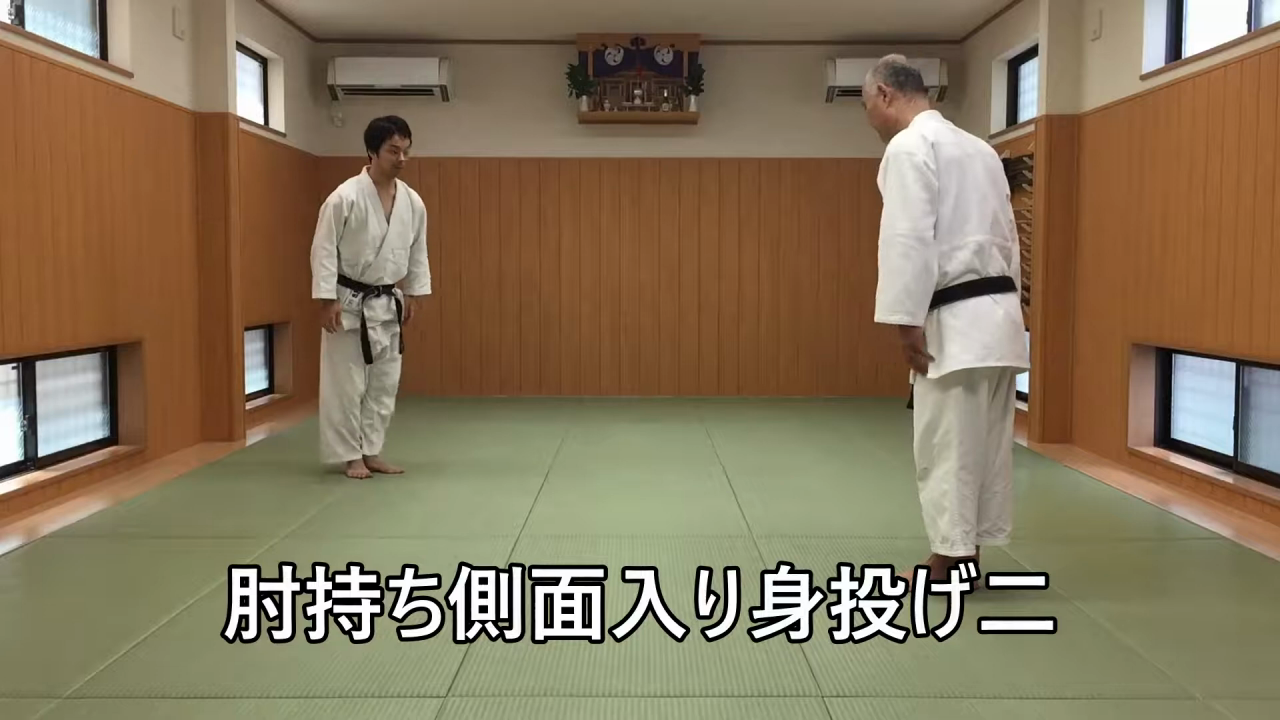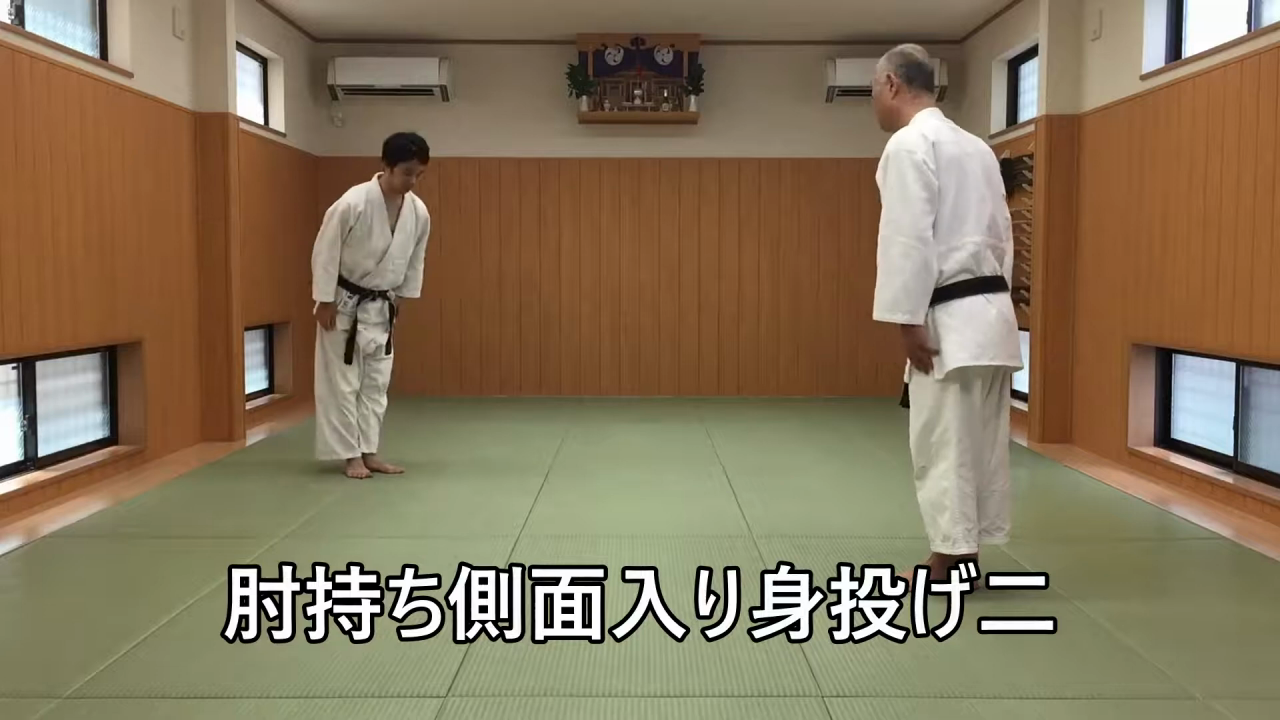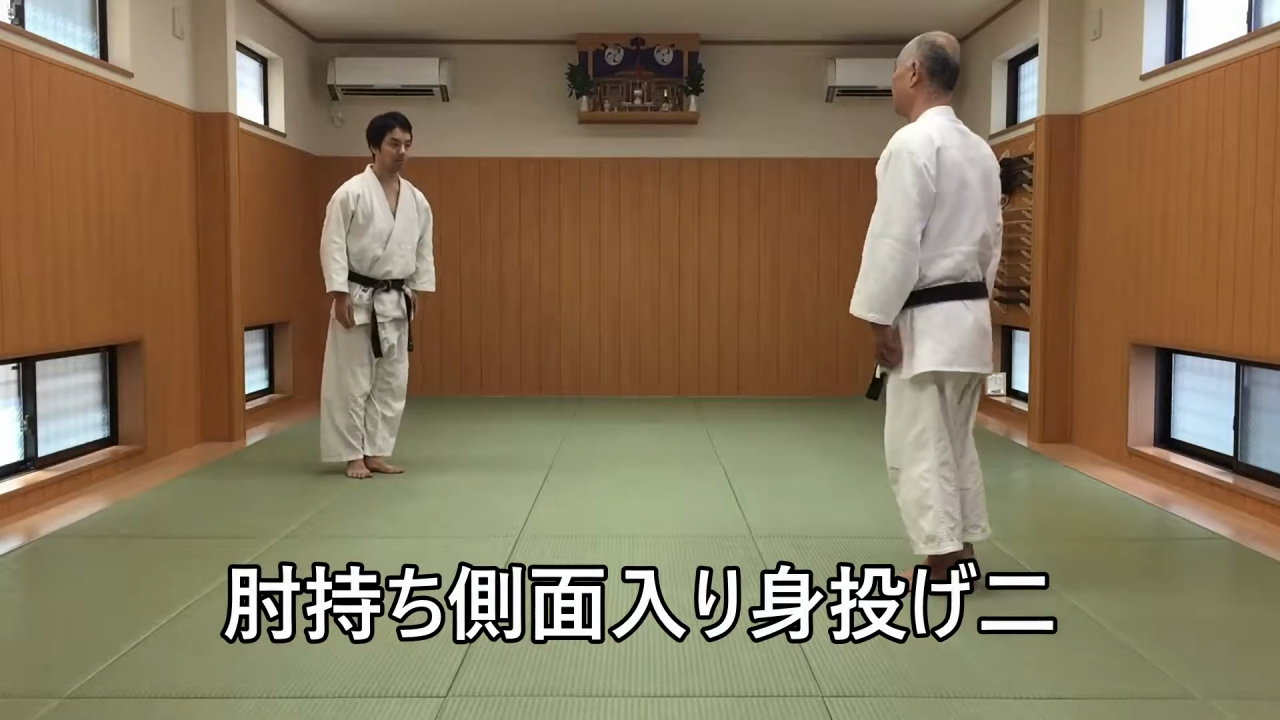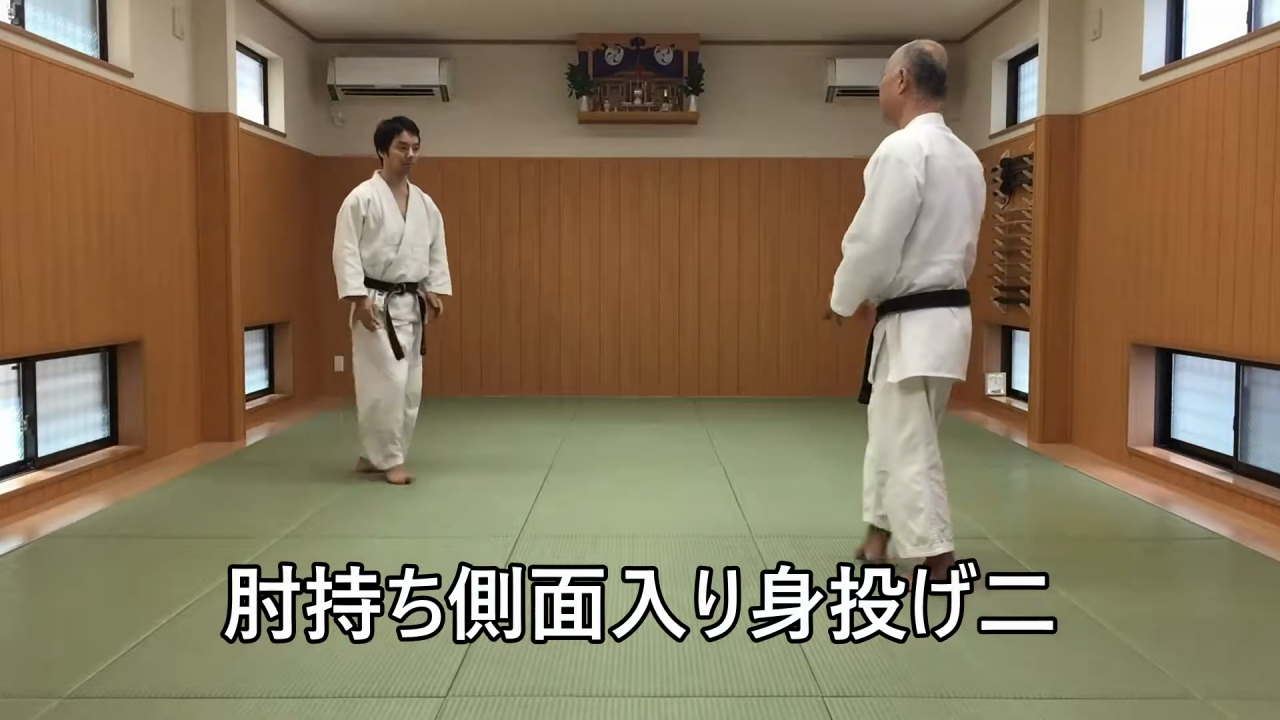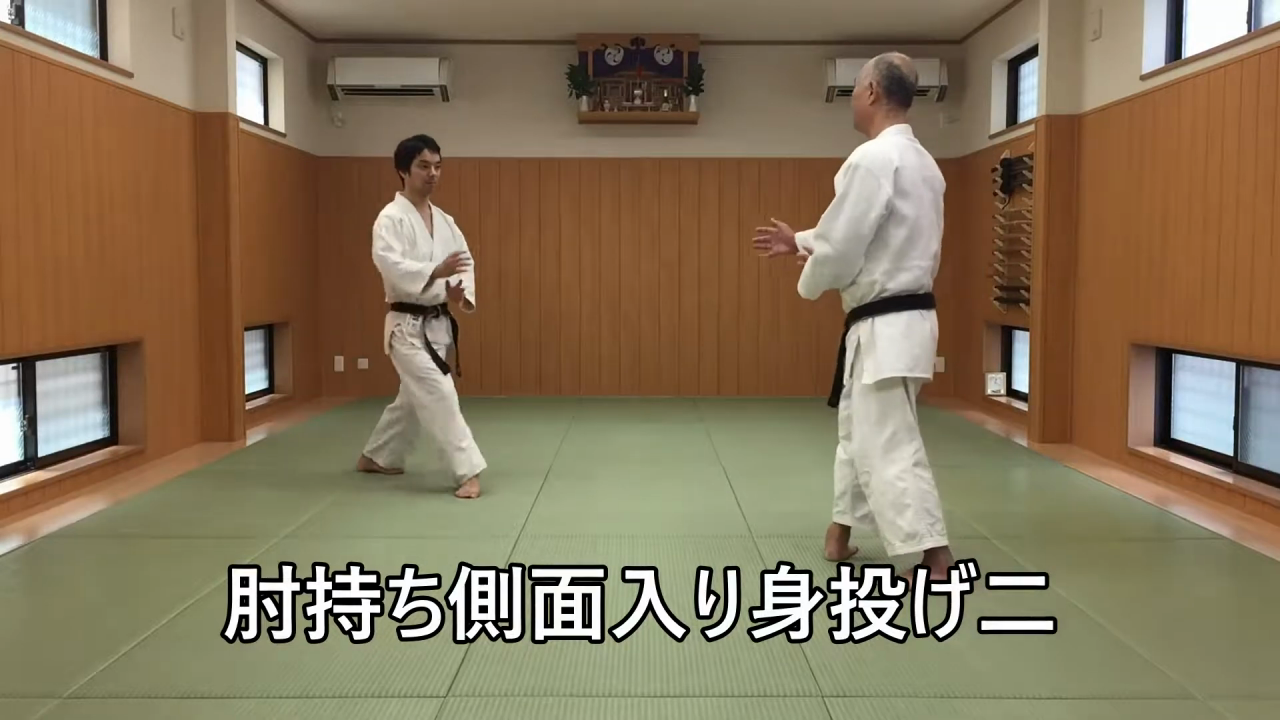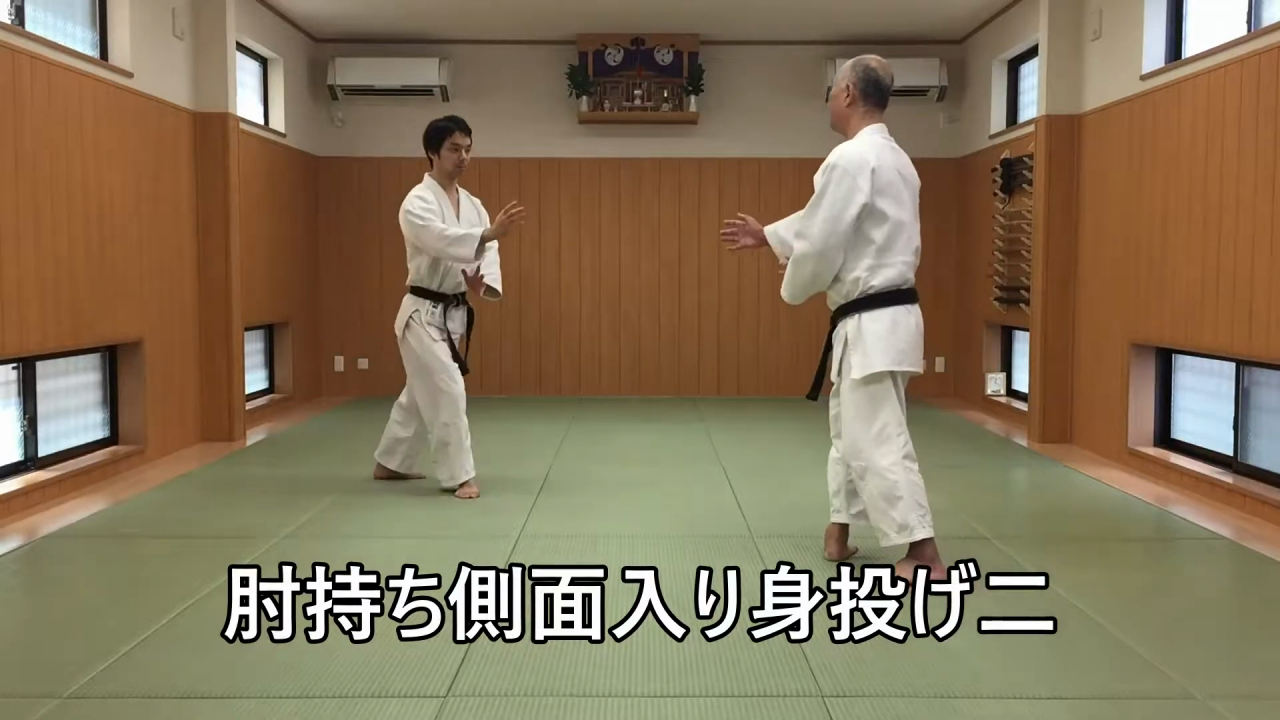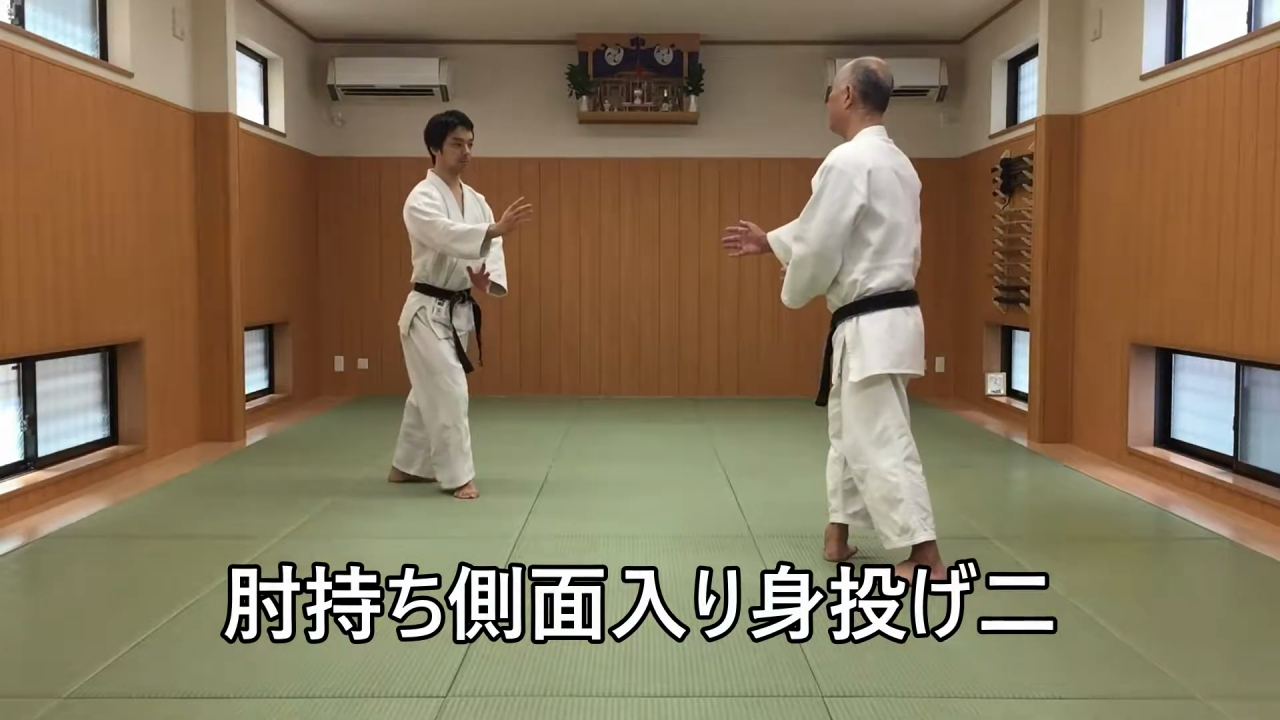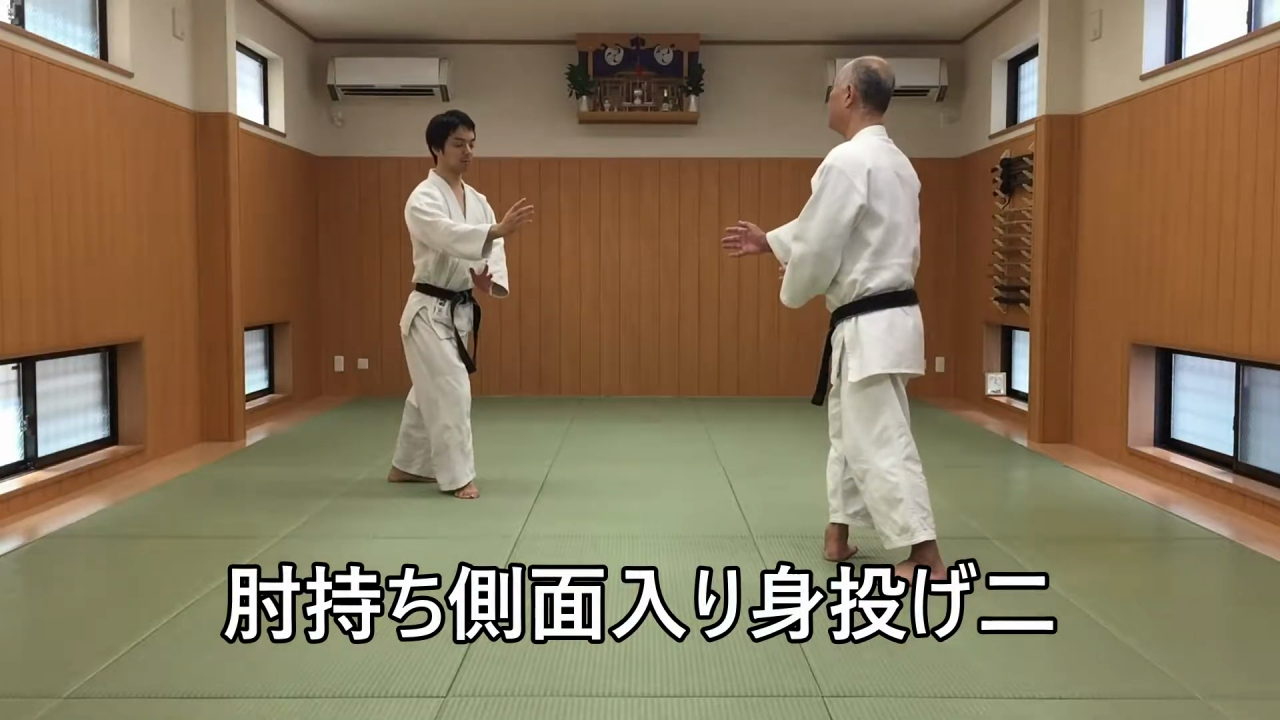
dt=0.3s
person 1, frame 1
left shoulder: (910, 146)
right shoulder: (979, 148)
left elbow: (907, 239)
right elbow: (1007, 235)
left wrist: (904, 321)
left hip: (957, 317)
right hip: (999, 310)
left knee: (947, 445)
right knee: (986, 443)
left ankle: (950, 560)
right ankle: (967, 552)
person 1, frame 2
left shoulder: (910, 143)
right shoulder: (975, 146)
left elbow: (907, 238)
right elbow: (1001, 233)
left wrist: (907, 321)
left hip: (950, 315)
right hip: (992, 309)
left knee: (942, 445)
right knee: (982, 442)
left ankle: (951, 558)
right ankle: (967, 551)
person 1, frame 3
left shoulder: (913, 143)
right shoulder: (979, 150)
left elbow: (894, 241)
right elbow: (990, 238)
left wrist: (881, 319)
left hip: (927, 317)
right hip: (970, 312)
left knee: (917, 447)
right knee: (953, 442)
left ankle: (944, 558)
right ankle: (960, 547)
person 1, frame 4
left shoulder: (903, 149)
right shoulder: (964, 156)
left elbow: (875, 243)
left wrist: (842, 297)
left hip: (914, 323)
right hip: (947, 313)
left knee: (907, 448)
right knee: (890, 432)
left ankle: (938, 563)
right ankle: (880, 534)
person 1, frame 5
left shoulder: (874, 159)
right shoulder: (921, 163)
left elbow: (840, 246)
left wrist: (809, 281)
right wrist: (802, 241)
left hip: (884, 326)
right hip: (906, 317)
left knee: (889, 449)
right knee: (858, 433)
left ankle: (935, 557)
right ankle: (841, 533)
person 1, frame 6
left shoulder: (852, 158)
right shoulder: (895, 159)
left elbow: (821, 242)
left wrist: (793, 290)
right wrist: (767, 235)
left hip: (871, 322)
right hip: (884, 315)
left knee: (879, 443)
right knee: (849, 432)
left ankle: (924, 554)
right ankle: (839, 533)
person 1, frame 7
left shoulder: (848, 161)
right shoulder: (896, 162)
left elbow: (819, 245)
left wrist: (793, 293)
right wrist: (769, 241)
left hip: (870, 324)
right hip: (886, 316)
left knee: (880, 444)
right knee: (849, 433)
left ankle: (926, 556)
right ankle: (839, 533)
person 1, frame 8
left shoulder: (848, 160)
right shoulder: (894, 161)
left elbow: (819, 243)
left wrist: (792, 292)
right wrist: (769, 241)
left hip: (869, 325)
right hip: (885, 317)
left knee: (880, 444)
right knee: (848, 432)
left ankle: (926, 557)
right ankle: (839, 534)
person 2, frame 1
left shoulder: (412, 201)
right shoulder: (346, 197)
left elbow: (417, 252)
right elbow: (324, 250)
left wrist: (413, 295)
right wrist: (328, 300)
left hip: (388, 304)
right hip: (351, 302)
left knee: (385, 384)
right knee: (347, 384)
left ankle: (371, 452)
right ankle: (351, 455)
person 2, frame 2
left shoulder: (418, 212)
right shoulder: (354, 203)
left elbow: (414, 260)
right elbow: (326, 252)
left wrist: (402, 298)
right wrist: (325, 302)
left hip: (380, 306)
right hip: (345, 303)
left knee: (376, 383)
right knee: (341, 382)
left ankle: (368, 452)
right ankle: (350, 455)
person 2, frame 3
left shoulder: (416, 200)
right shoulder: (352, 193)
left elbow: (423, 251)
right elbow: (333, 245)
left wrist: (416, 292)
right wrist: (340, 295)
left hip: (396, 301)
right hip: (359, 299)
left knee: (392, 384)
right knee: (351, 382)
left ankle: (376, 452)
right ankle: (352, 455)
person 2, frame 4
left shoulder: (424, 203)
right shoulder: (361, 198)
left elbow: (436, 251)
right elbow: (345, 252)
left wrist: (436, 290)
right wrist: (361, 298)
left hip: (411, 304)
right hip: (375, 304)
left knee: (408, 386)
right knee: (388, 384)
left ankle: (376, 455)
right ankle: (388, 459)
person 2, frame 5
left shoulder: (445, 221)
right shoulder: (391, 218)
left elbow: (464, 262)
right elbow: (390, 265)
left wrist: (461, 292)
right wrist: (436, 272)
left hip: (439, 324)
right hip: (408, 326)
left knee: (414, 400)
right knee: (440, 397)
left ankle: (375, 456)
right ankle: (467, 471)
person 2, frame 6
left shoulder: (472, 204)
right shoulder: (417, 202)
left elbow: (487, 250)
right elbow: (442, 239)
left wrist: (484, 280)
right wrist: (489, 233)
left hip: (453, 312)
right hip: (423, 313)
left knee: (421, 392)
right knee: (447, 393)
left ankle: (391, 461)
right ankle: (458, 475)
person 2, frame 7
left shoulder: (475, 200)
right shoulder: (422, 199)
left elbow: (490, 247)
right elbow: (446, 235)
left wrist: (489, 277)
right wrist: (497, 229)
left hip: (458, 309)
right hip: (429, 310)
left knee: (429, 393)
right knee: (448, 393)
left ankle: (407, 466)
right ankle: (457, 475)
person 2, frame 8
left shoulder: (476, 200)
right shoulder: (423, 199)
left elbow: (490, 246)
right elbow: (448, 235)
left wrist: (491, 278)
right wrist: (498, 229)
left hip: (459, 310)
right hip: (430, 311)
left knee: (429, 391)
right knee: (452, 391)
left ankle: (407, 465)
right ankle: (458, 476)
